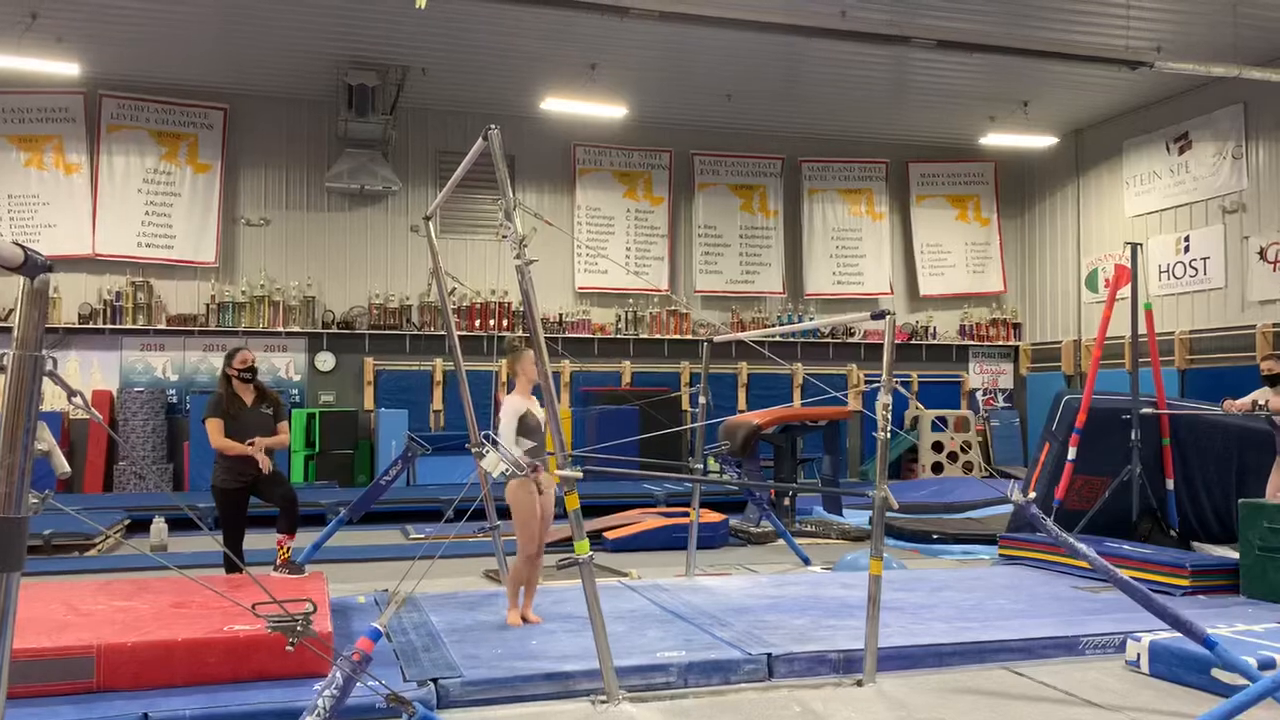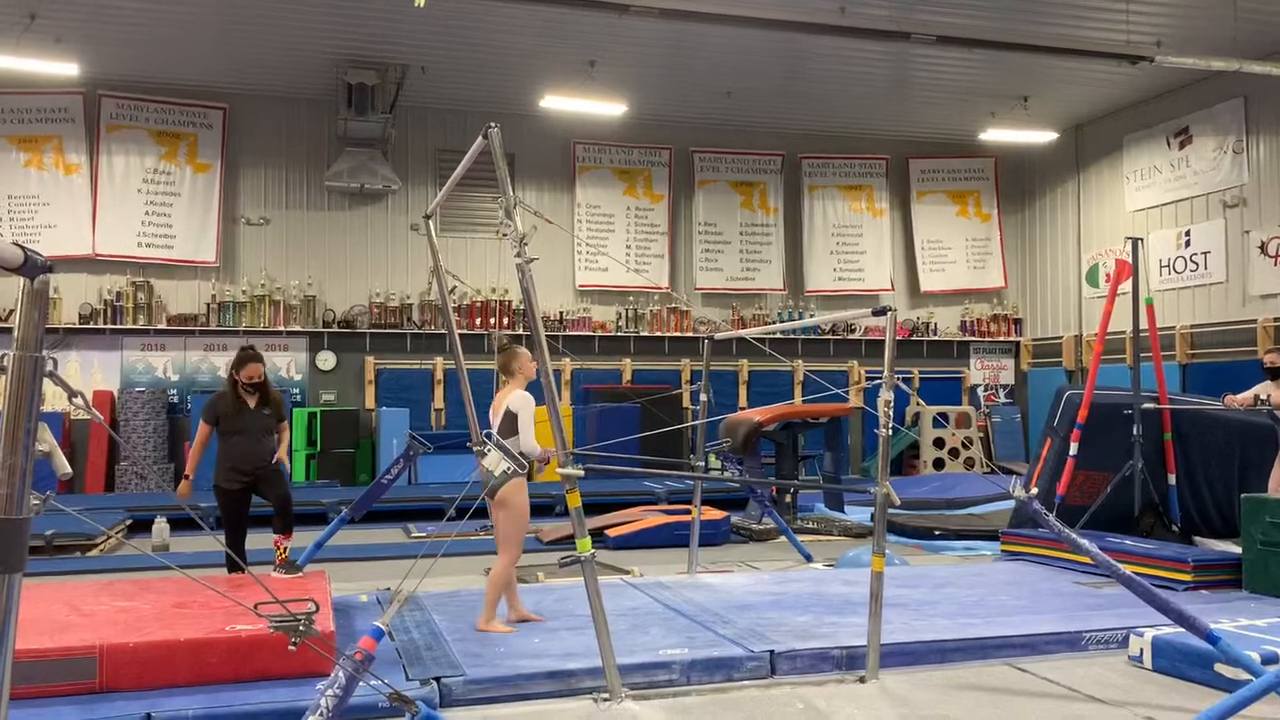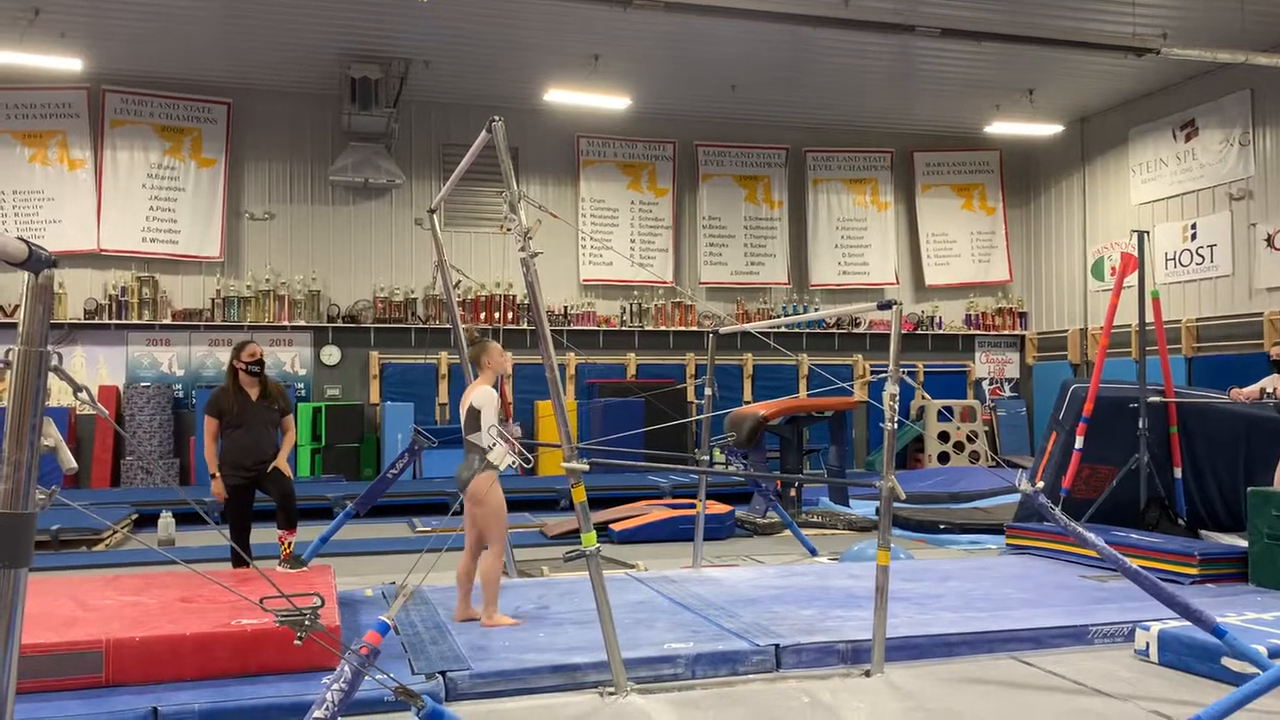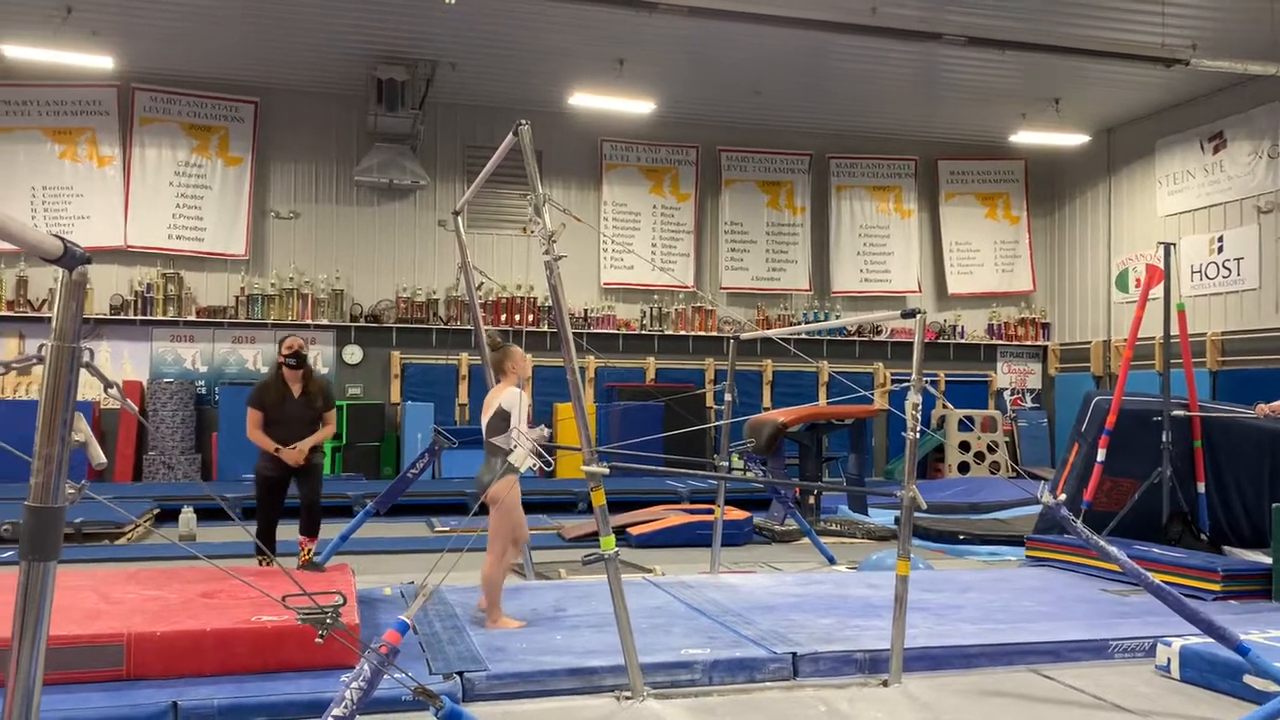
dt=0.7s
person 1, frame 1
left shoulder: (533, 401)
right shoulder: (512, 403)
right elbow: (507, 446)
right wrist: (536, 468)
left hip: (540, 480)
right hip: (522, 480)
left knee: (537, 549)
right knee: (528, 551)
left ankle: (527, 607)
right ankle: (513, 606)
person 1, frame 2
left shoulder: (498, 399)
right shoulder: (523, 398)
right elbow: (527, 446)
left wrist: (536, 453)
right wrist: (543, 454)
left hip: (495, 476)
right hip: (511, 480)
left knee: (506, 552)
right knee: (510, 554)
left ankle: (515, 609)
right ankle: (486, 618)
person 1, frame 3
left shoulder: (470, 392)
right shoulder: (487, 394)
right elbow: (491, 444)
left wrist: (505, 440)
right wrist: (508, 454)
left hip: (468, 472)
right hip: (481, 475)
left knee: (474, 546)
right knee: (496, 546)
left ankle: (464, 608)
right ankle: (490, 612)
person 1, frame 4
left shoulder: (493, 395)
right shoulder: (516, 395)
right elbow: (521, 446)
left wrist: (531, 436)
right wrist: (534, 440)
left hip: (489, 474)
right hip: (502, 478)
left knee: (519, 540)
right knee: (498, 551)
left ankle: (489, 600)
right ankle: (495, 616)
person 2, frame 1
left shoulder: (271, 400)
right shoulder: (219, 402)
left elbow: (284, 437)
right elbow: (217, 441)
left wrist: (266, 442)
right wrist: (252, 451)
left hip: (264, 473)
right hip: (229, 478)
left knee: (289, 498)
right knee: (233, 537)
left ankle: (283, 562)
person 2, frame 2
left shoulder: (273, 399)
right shoulder: (219, 402)
left elbow: (284, 430)
right elbow: (200, 442)
left wrist: (282, 450)
right wrist: (187, 477)
left hip: (265, 470)
right hip: (230, 478)
left knee: (283, 498)
right knee: (234, 537)
left ankle: (282, 561)
person 2, frame 3
left shoulder: (276, 392)
right shoulder: (221, 396)
left elbow: (289, 430)
right elbow: (210, 440)
left wrist: (282, 457)
right wrist: (215, 476)
left hip: (268, 465)
right hip: (234, 473)
left knee: (287, 494)
right knee: (239, 530)
left ankle: (286, 557)
person 2, frame 4
left shoulder: (320, 387)
right shoulder: (265, 389)
left elbow: (330, 425)
right elbow: (253, 430)
left wrist: (307, 443)
right wrist: (280, 451)
left hip: (308, 458)
right hip: (272, 462)
left knee: (312, 502)
right knee: (267, 519)
left ankle: (306, 560)
right ankle: (265, 569)
